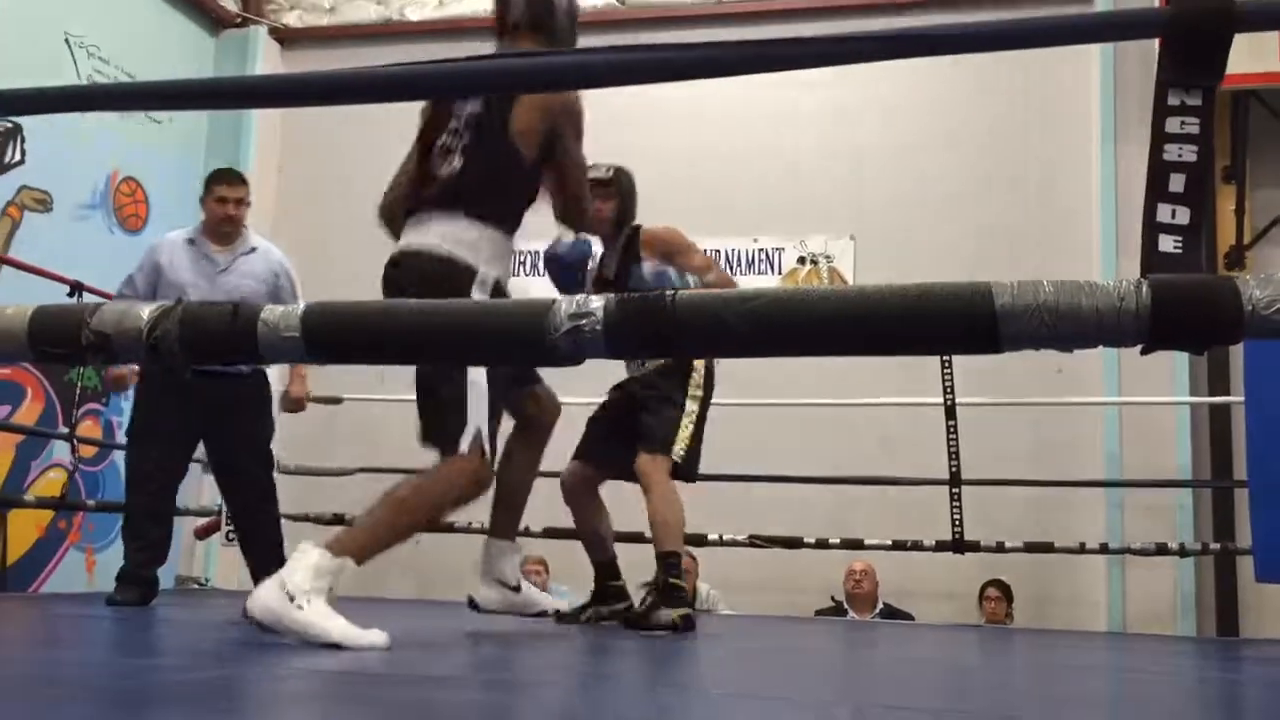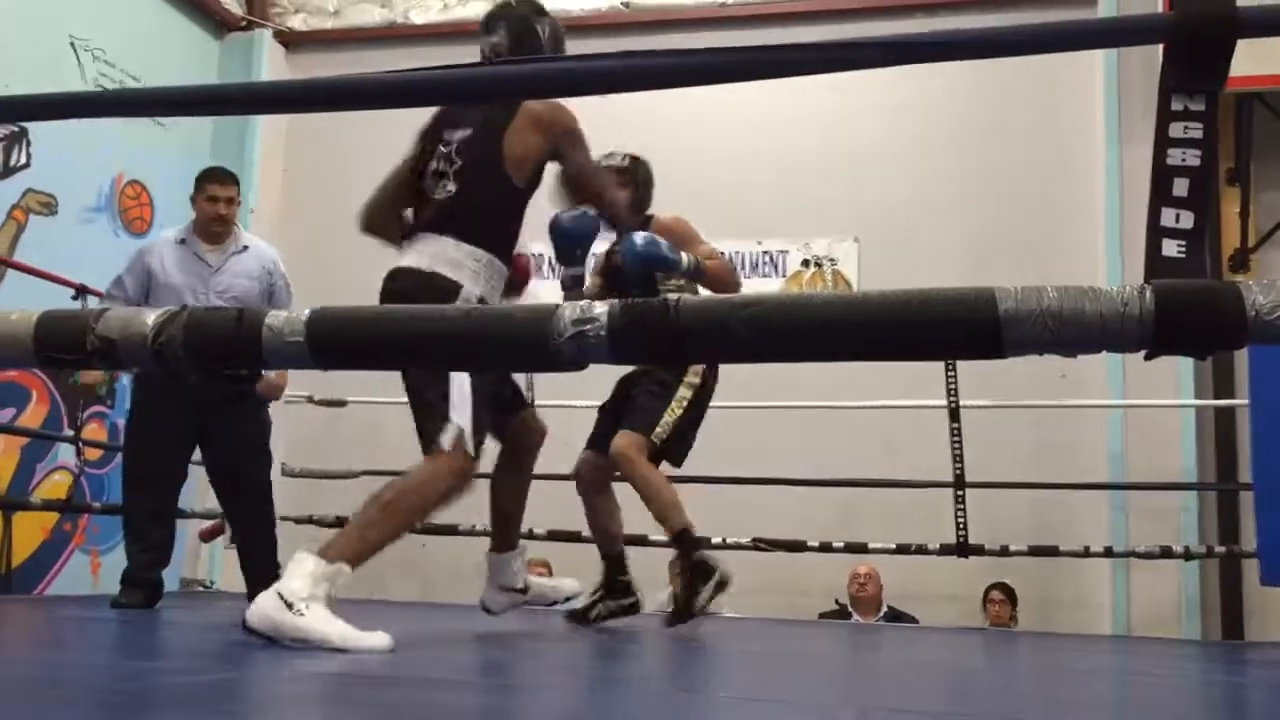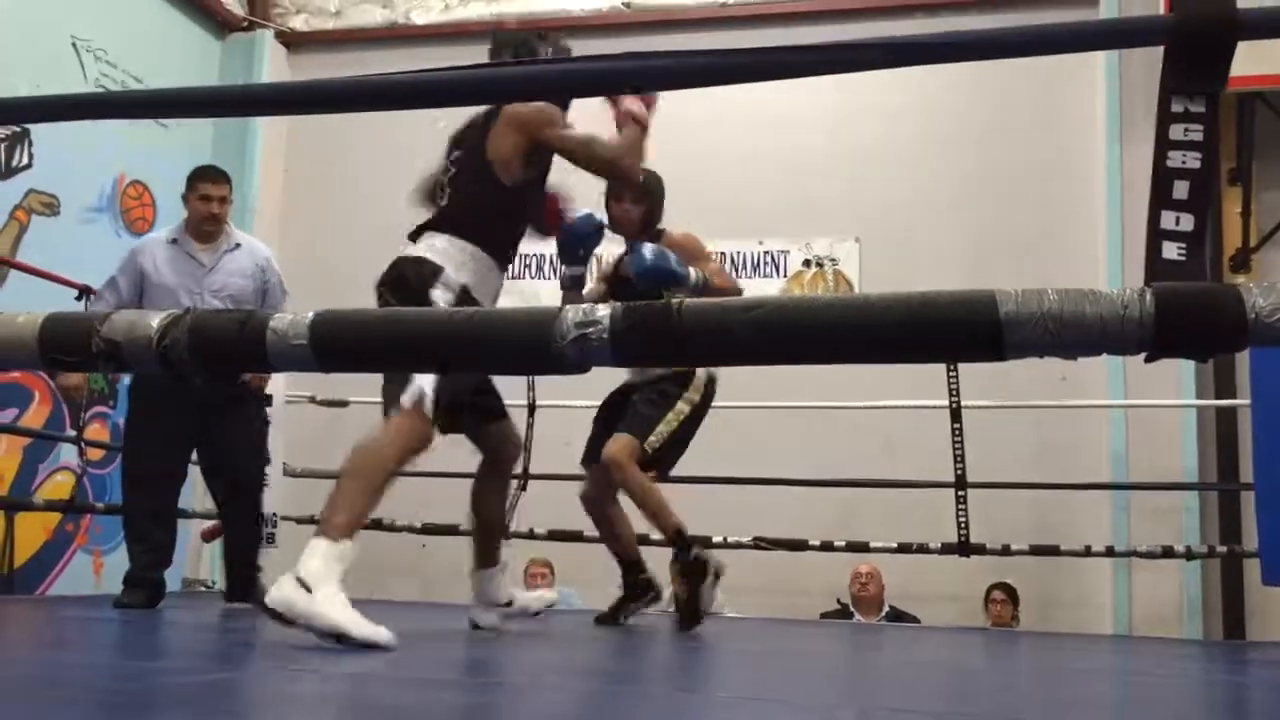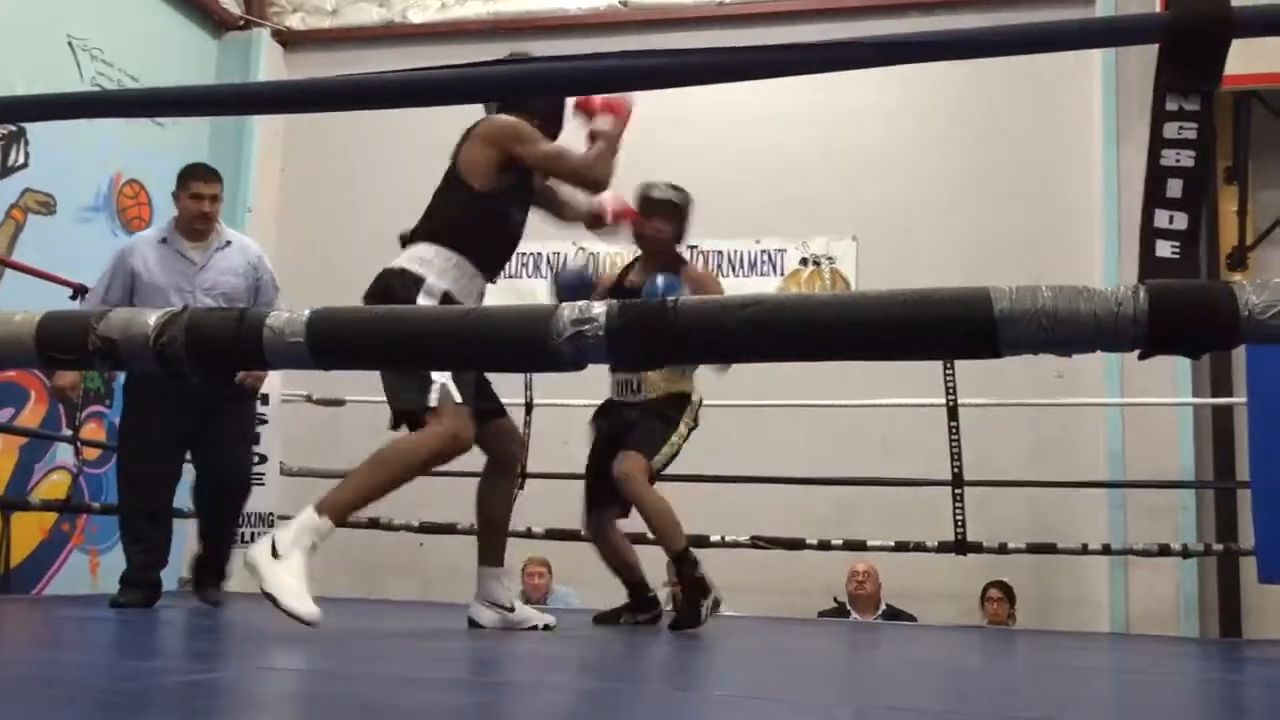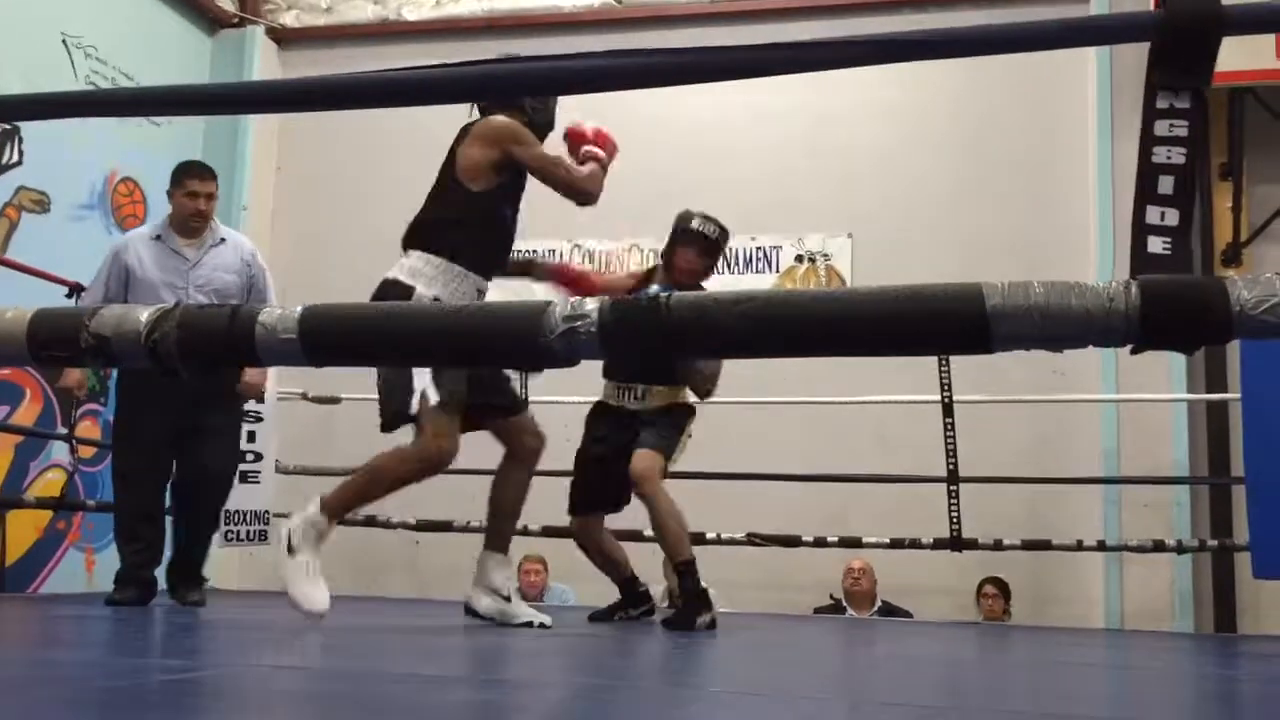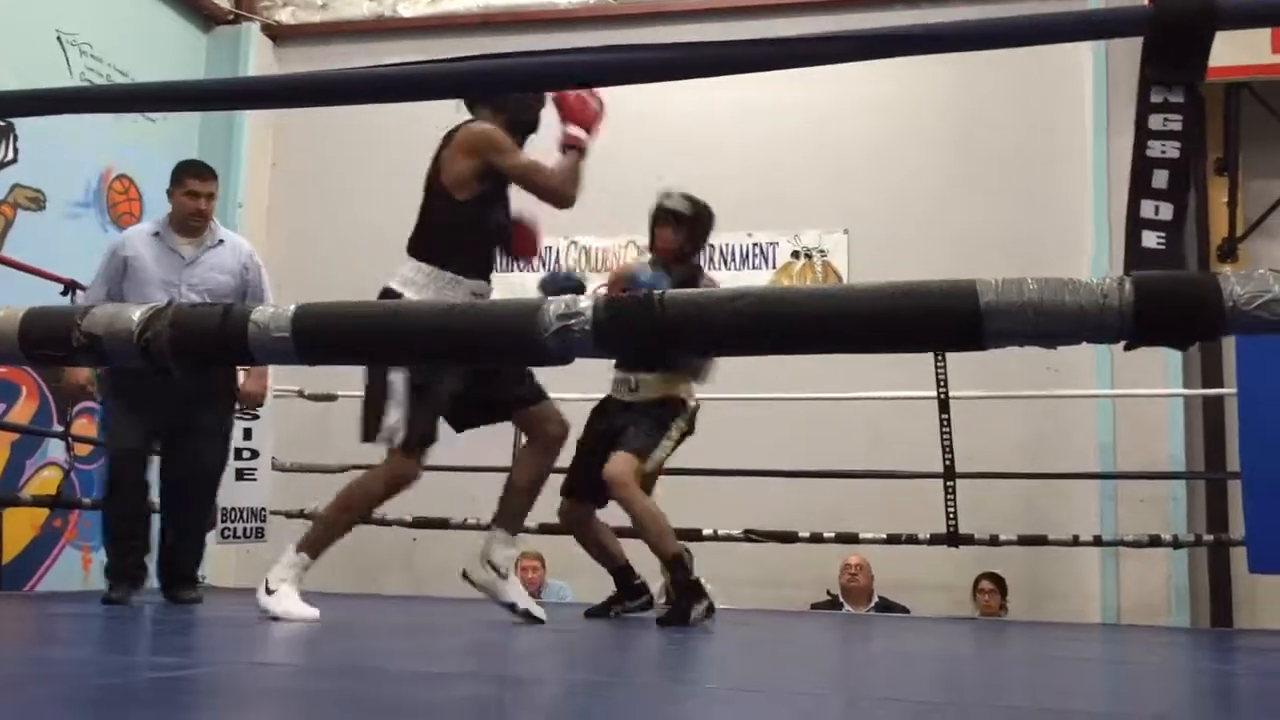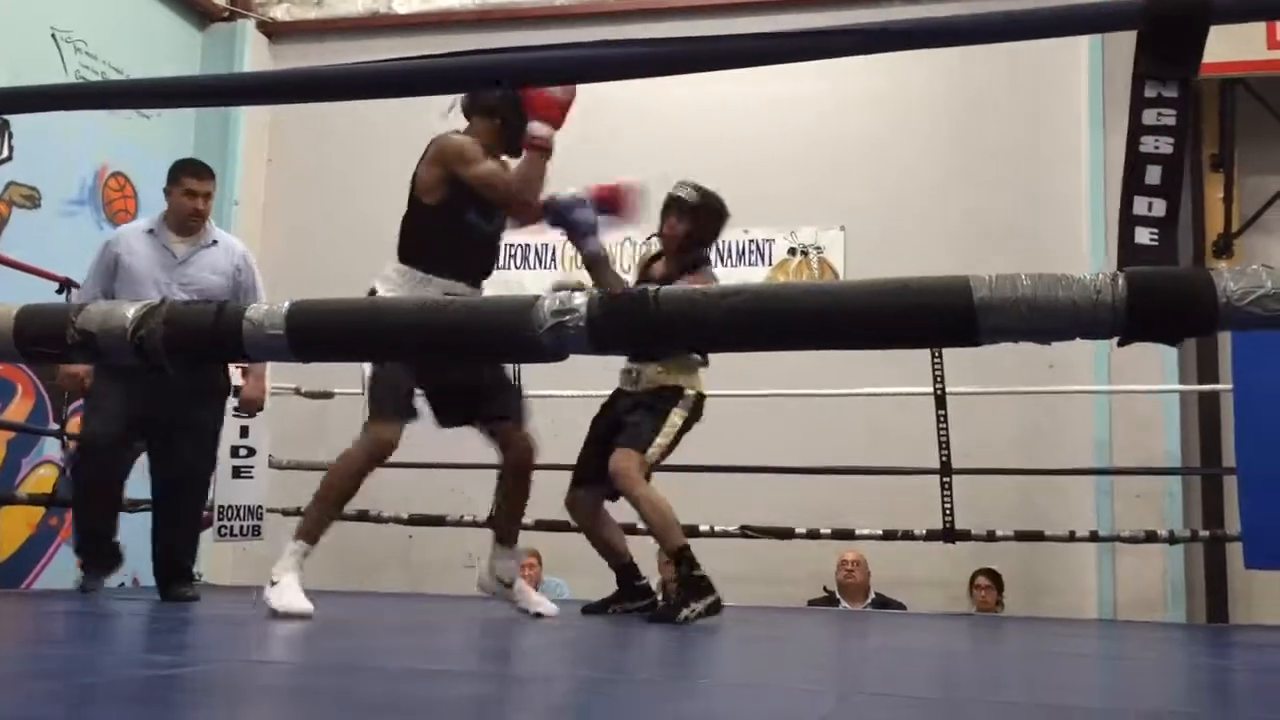
dt=0.1s
person 1, frame 1
left shoulder: (459, 91)
right shoulder: (549, 89)
left elbow: (394, 209)
right elbow: (576, 213)
left hip: (422, 268)
right hip: (458, 281)
left knee: (539, 410)
right knee: (468, 467)
left ankle: (500, 578)
right ankle: (296, 583)
person 1, frame 2
left shoulder: (449, 119)
right shoulder: (545, 118)
left elbow: (375, 216)
right elbow: (613, 209)
left hip: (421, 291)
right hip: (448, 298)
left knee: (523, 431)
right knee: (452, 466)
left ankle: (508, 577)
right ankle: (296, 594)
person 1, frame 3
left shoulder: (480, 130)
right shoulder: (531, 113)
left elbow: (431, 193)
right elbow: (621, 164)
left wrist: (530, 201)
right wrist: (635, 112)
left hip: (439, 293)
right hip: (436, 289)
left knee: (503, 443)
right knee: (411, 423)
left ankle: (492, 592)
right ankle: (311, 577)
person 1, frame 4
left shoulder: (510, 163)
right shoulder: (503, 130)
left elbow: (564, 203)
right elbow: (592, 177)
left wrist: (597, 216)
right wrist: (611, 126)
left hip: (443, 309)
right hip: (417, 298)
left knee: (507, 447)
right knee: (452, 431)
left ankle: (495, 599)
right ankle: (289, 542)
person 1, frame 5
left shoulder: (498, 158)
right shoulder: (499, 130)
right elbow: (584, 191)
right wrist: (597, 153)
right hip: (417, 305)
left knee: (526, 439)
right knee: (436, 443)
left ankle: (494, 586)
right ankle: (306, 531)
person 1, frame 6
left shoulder: (491, 166)
right shoulder: (480, 139)
right elbow: (561, 191)
left wrist: (506, 234)
right wrist: (579, 134)
left knee: (550, 428)
right knee: (402, 465)
left ankle: (494, 562)
right ankle: (285, 575)
person 1, frame 7
left shoulder: (491, 167)
right shoulder: (452, 148)
left elbow: (525, 207)
right elbow: (525, 199)
left wrist: (589, 202)
right wrist: (543, 130)
left knee: (519, 446)
right knee: (381, 440)
left ankle: (503, 570)
right ankle: (290, 565)
person 2, frame 1
left shoulder: (658, 240)
right shoulder: (600, 271)
left elbow: (725, 284)
left wrist: (683, 283)
right wrist: (572, 295)
left hip: (680, 372)
right hip: (639, 379)
left knee: (652, 468)
right knee: (575, 480)
left ankle: (672, 595)
right ankle: (610, 592)
person 2, frame 2
left shoulder: (668, 229)
right shoulder: (610, 258)
left elbow: (730, 281)
left wrist: (680, 263)
right wrist: (570, 266)
left hip: (684, 366)
right hip: (643, 371)
left knee: (627, 452)
right knee: (589, 473)
left ankle: (698, 566)
right ankle: (616, 586)
person 2, frame 3
left shoulder: (677, 245)
right shoulder: (616, 269)
left elbow: (733, 295)
left wrist: (689, 278)
right wrist: (572, 266)
left hip: (682, 379)
right hip: (639, 382)
left knee: (616, 457)
right knee: (595, 491)
left ankle: (693, 562)
right ankle: (638, 583)
person 2, frame 4
left shoulder: (698, 281)
right shoulder: (620, 278)
left hip: (670, 402)
right hip: (621, 406)
left knee: (628, 472)
right knee: (598, 521)
left ankle: (696, 588)
right ankle: (643, 600)
person 2, frame 5
right shoulder: (629, 286)
left elbow: (705, 388)
left hip: (664, 413)
right hip: (612, 411)
left knee: (643, 476)
right knee: (584, 522)
left ankle: (694, 596)
right ankle: (635, 596)
person 2, frame 6
left shoulder: (699, 290)
right shoulder: (633, 273)
left elbow: (698, 367)
left hip: (668, 405)
right hip: (620, 401)
left knee: (619, 476)
right knee: (574, 508)
left ankle: (689, 588)
right ankle: (631, 588)
person 2, frame 7
left shoulder: (699, 281)
right shoulder: (652, 262)
left wrist: (594, 254)
left hip: (672, 394)
right hip: (628, 392)
left knee: (624, 469)
right knee: (581, 499)
left ankle: (695, 584)
right ankle: (633, 586)
person 3, frame 1
left shoulder: (270, 261)
right shoulder: (165, 250)
right elbow: (129, 306)
left wrist: (298, 377)
left hip: (241, 390)
right hip: (170, 385)
left knee: (252, 489)
right knee: (150, 481)
left ankle: (273, 580)
right ankle: (137, 578)
person 3, frame 2
left shoulder: (263, 259)
right shoulder: (156, 252)
right elbow: (117, 307)
left wrist: (280, 368)
left hip: (237, 390)
right hip: (165, 387)
left knee: (249, 487)
right knee: (150, 484)
left ankle: (265, 584)
right ankle: (142, 581)
person 3, frame 3
left shoulder: (256, 256)
right shoulder: (148, 252)
left elbow: (278, 319)
right elbow: (107, 309)
right wrist: (79, 365)
left hip: (234, 390)
right hip: (163, 387)
left knee: (242, 485)
right knee: (149, 487)
left ankle: (244, 583)
right ankle: (145, 581)
person 3, frame 4
left shoulder: (247, 254)
right shoulder: (138, 251)
left elbow: (271, 317)
right elbow: (98, 312)
right wrist: (72, 366)
left hip: (226, 387)
right hip: (156, 386)
left knee: (228, 480)
right knee: (145, 485)
left ankle: (209, 575)
right ankle: (141, 580)
person 3, frame 5
left shoulder: (241, 252)
right shoulder: (132, 247)
right elbow: (96, 310)
left wrist: (258, 366)
right wrist: (77, 364)
left hip: (217, 385)
right hip: (147, 383)
left knee: (210, 480)
right knee: (139, 483)
left ankle: (186, 577)
right ankle: (136, 578)
person 3, frame 6
left shoulder: (239, 254)
right shoulder: (130, 245)
right elbow: (95, 308)
left wrist: (256, 374)
right wrist: (81, 362)
left hip: (206, 385)
right hip: (135, 377)
left knee: (195, 481)
right knee: (124, 469)
left ankle: (180, 577)
right ankle: (125, 571)
person 3, frame 7
left shoulder: (233, 255)
right shoulder: (124, 242)
right elbow: (89, 305)
left wrist: (256, 378)
right wrist: (77, 357)
left hip: (196, 383)
right hip: (124, 373)
left knee: (185, 480)
right knee: (96, 451)
left ankle: (175, 574)
right ankle: (98, 556)
